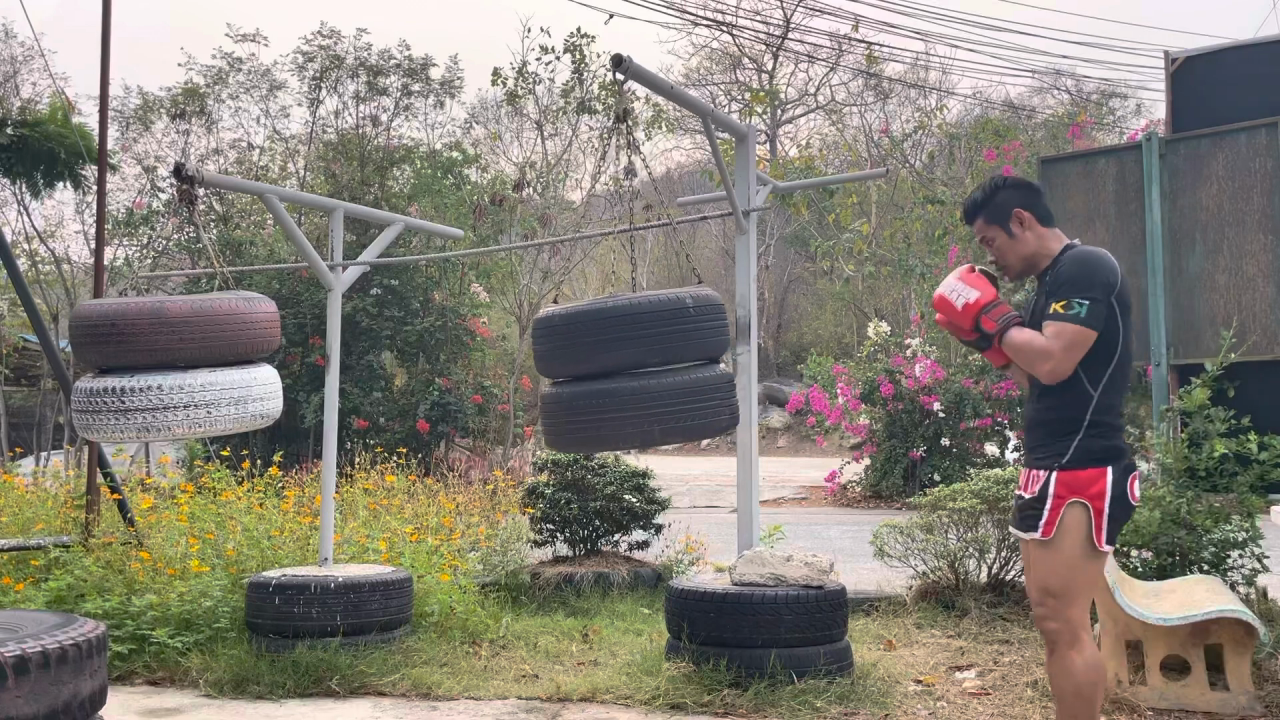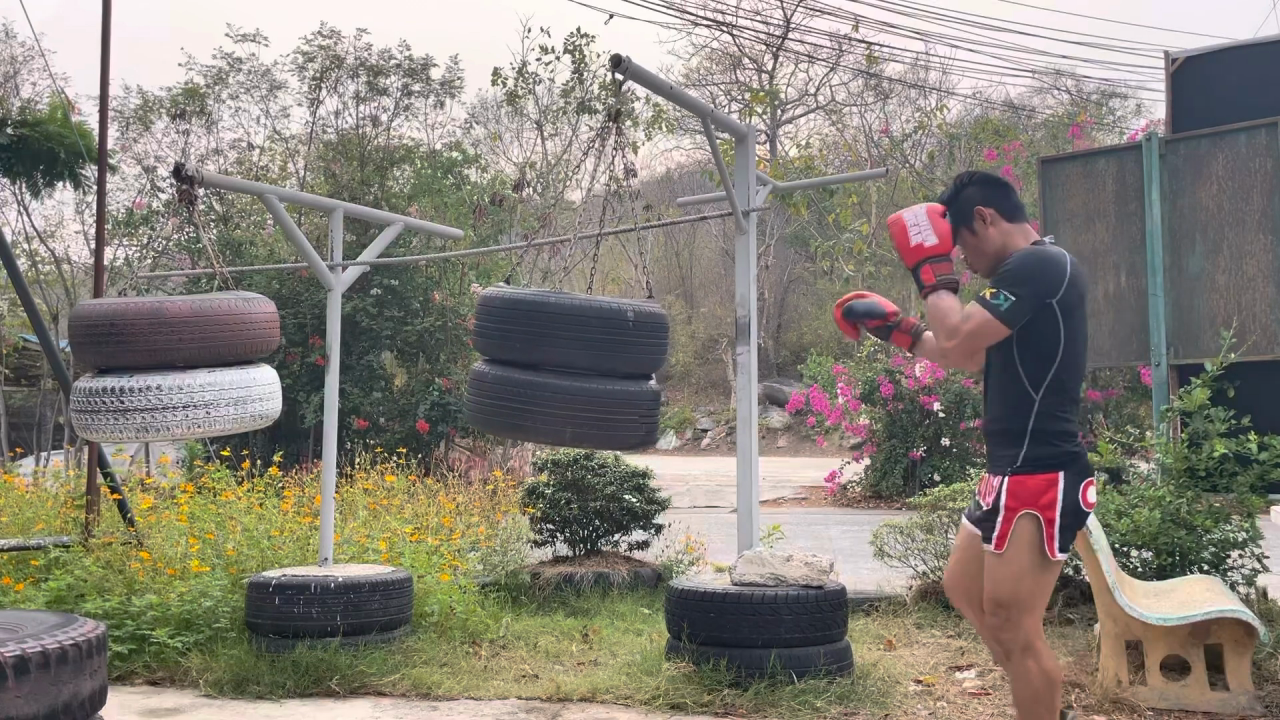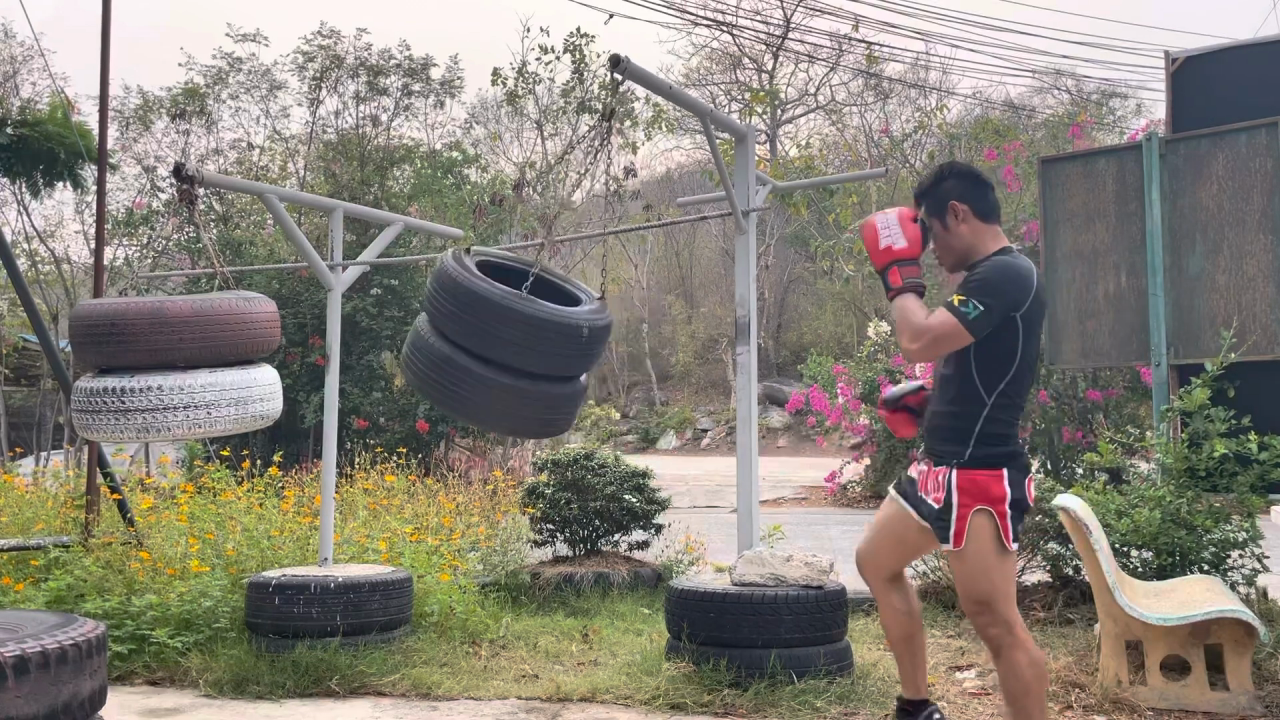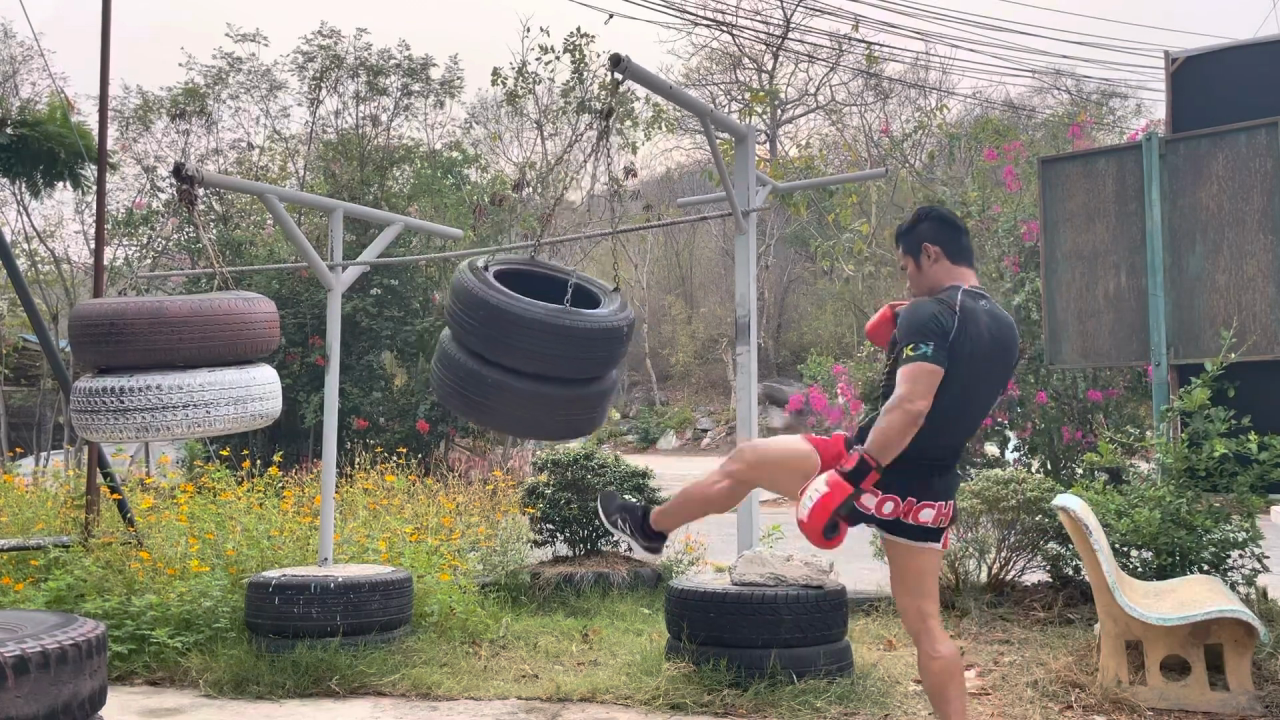
dt=0.7s
person 1, frame 1
left shoulder: (1087, 267)
right shoulder: (1048, 284)
left elbow: (1053, 364)
left wrist: (991, 315)
right wrist: (987, 337)
left hip: (1083, 475)
right hip: (1046, 471)
left knee: (1060, 622)
right knee: (1055, 621)
person 1, frame 2
left shoulder: (1038, 266)
right shoulder: (1030, 270)
left elbow: (956, 344)
right elbow: (968, 355)
left wrist: (929, 267)
right wrist: (894, 323)
left hip: (1037, 478)
right hip: (1013, 470)
left knee: (1011, 629)
right knee: (963, 588)
person 1, frame 3
left shoulder: (1007, 277)
right shoulder: (996, 274)
left elbow: (918, 343)
left wrist: (898, 270)
right wrist: (931, 397)
left hip: (977, 476)
right hip: (943, 465)
left knee: (995, 624)
right knee: (875, 561)
person 1, frame 4
left shoulder: (934, 316)
right shoulder: (1004, 330)
left elbow: (910, 405)
left wrist: (859, 472)
left hip: (877, 481)
right hip: (933, 498)
left knee: (743, 463)
right knee: (922, 623)
left ankle: (649, 526)
